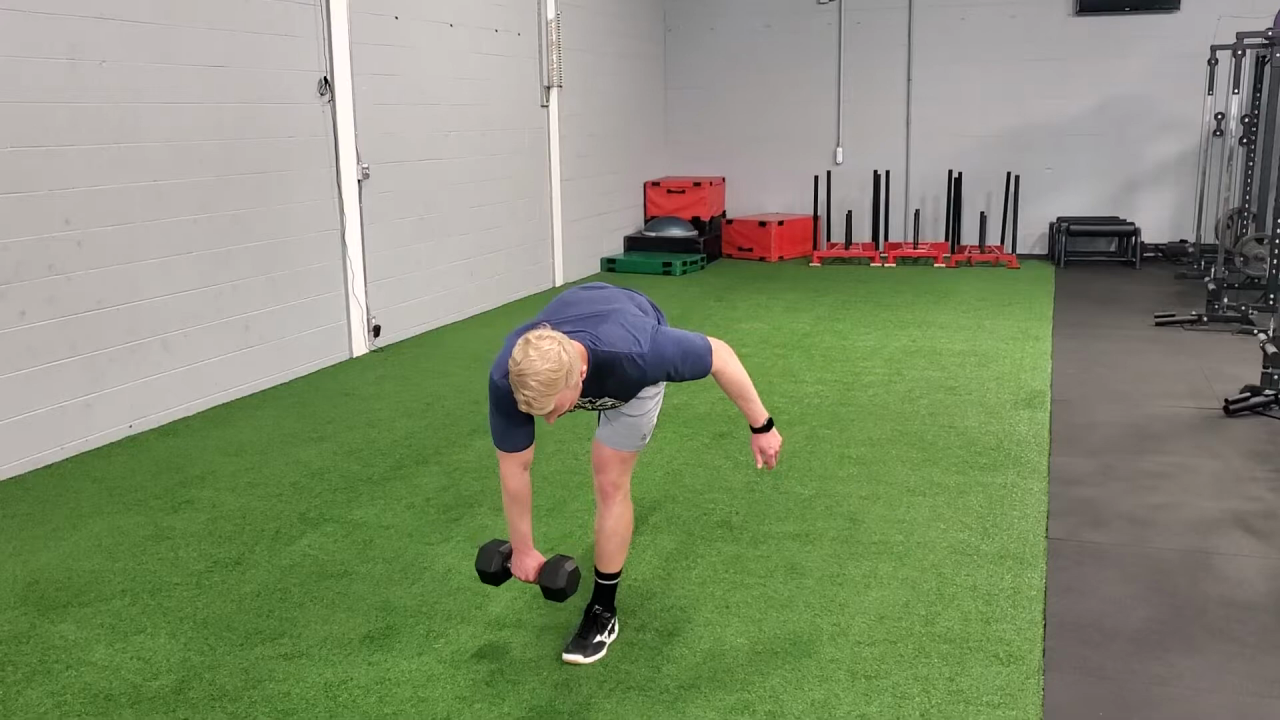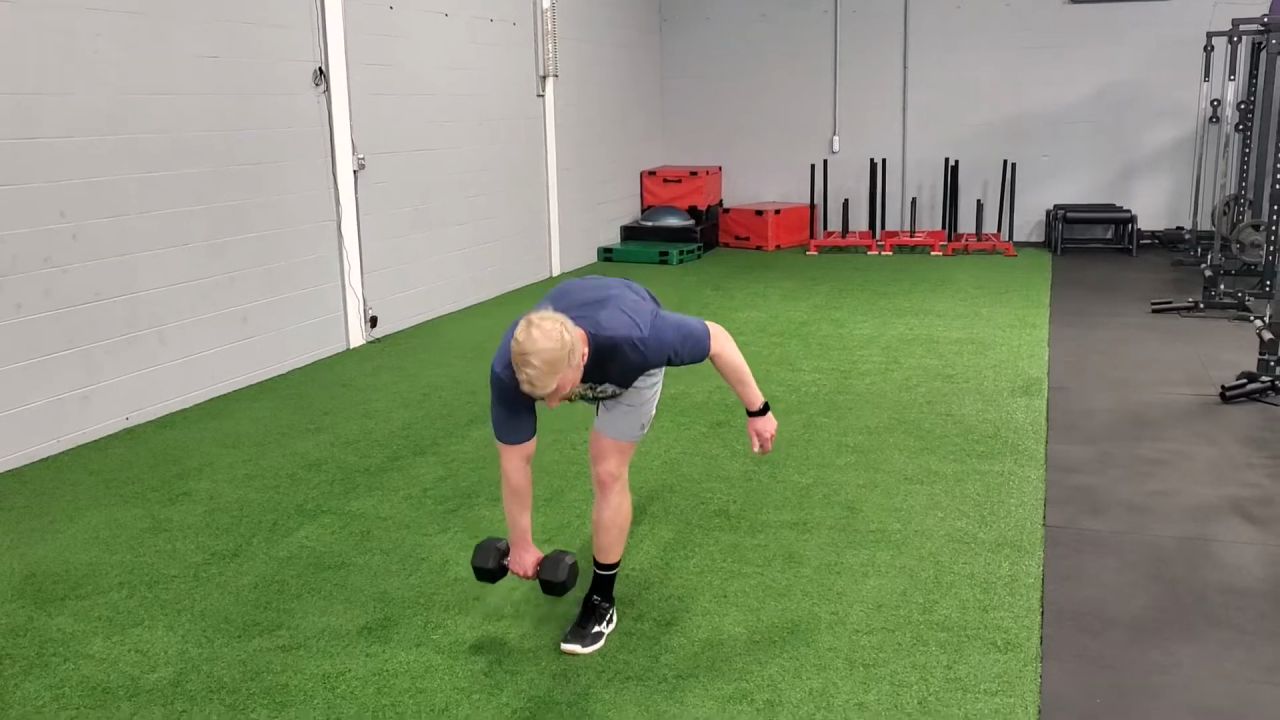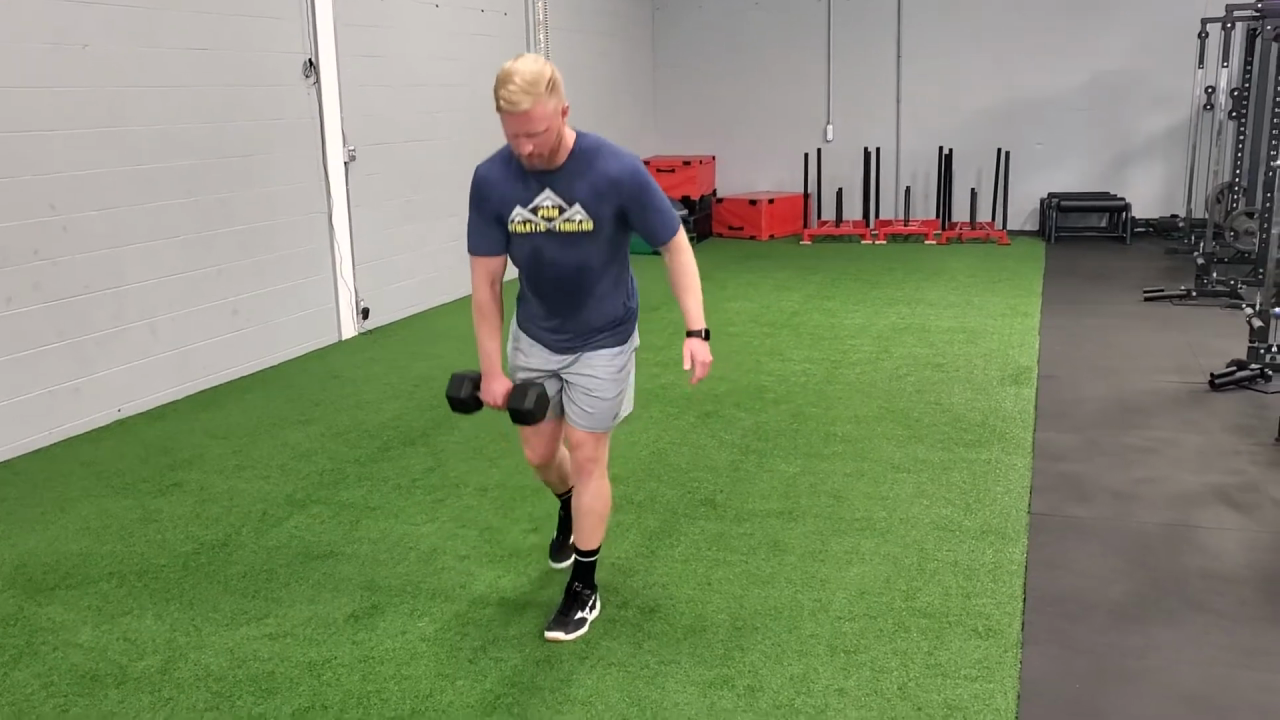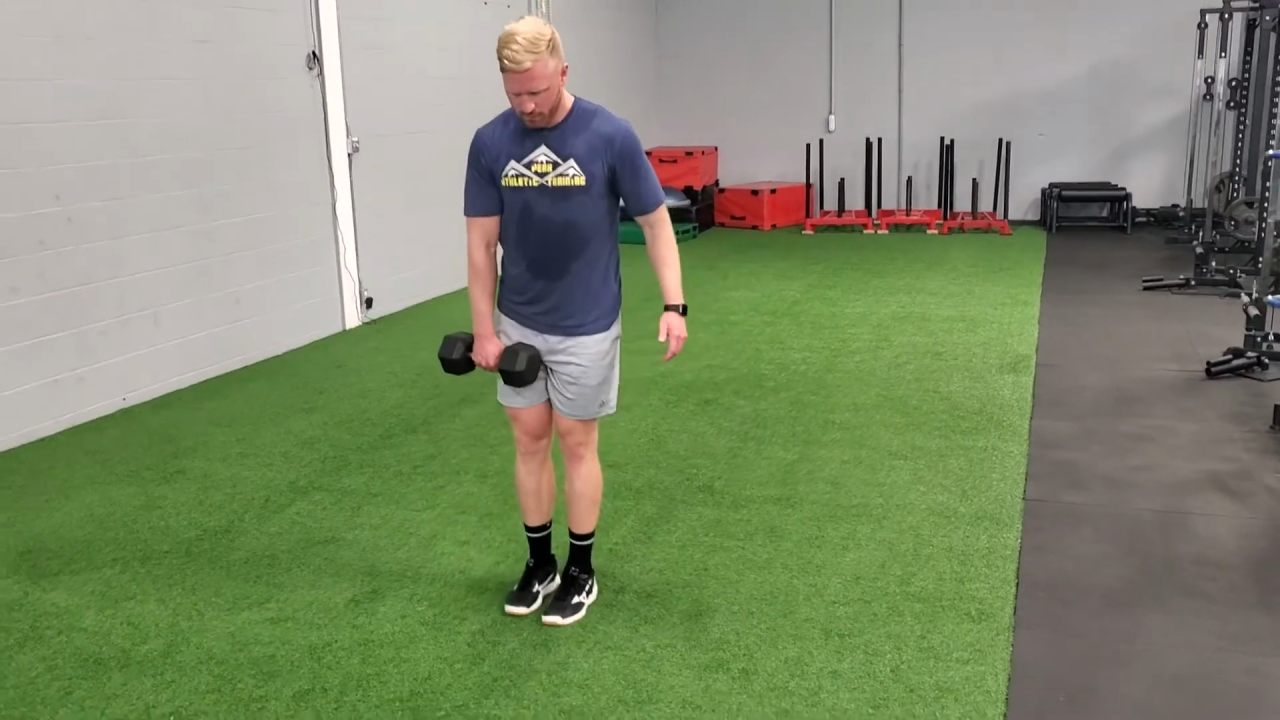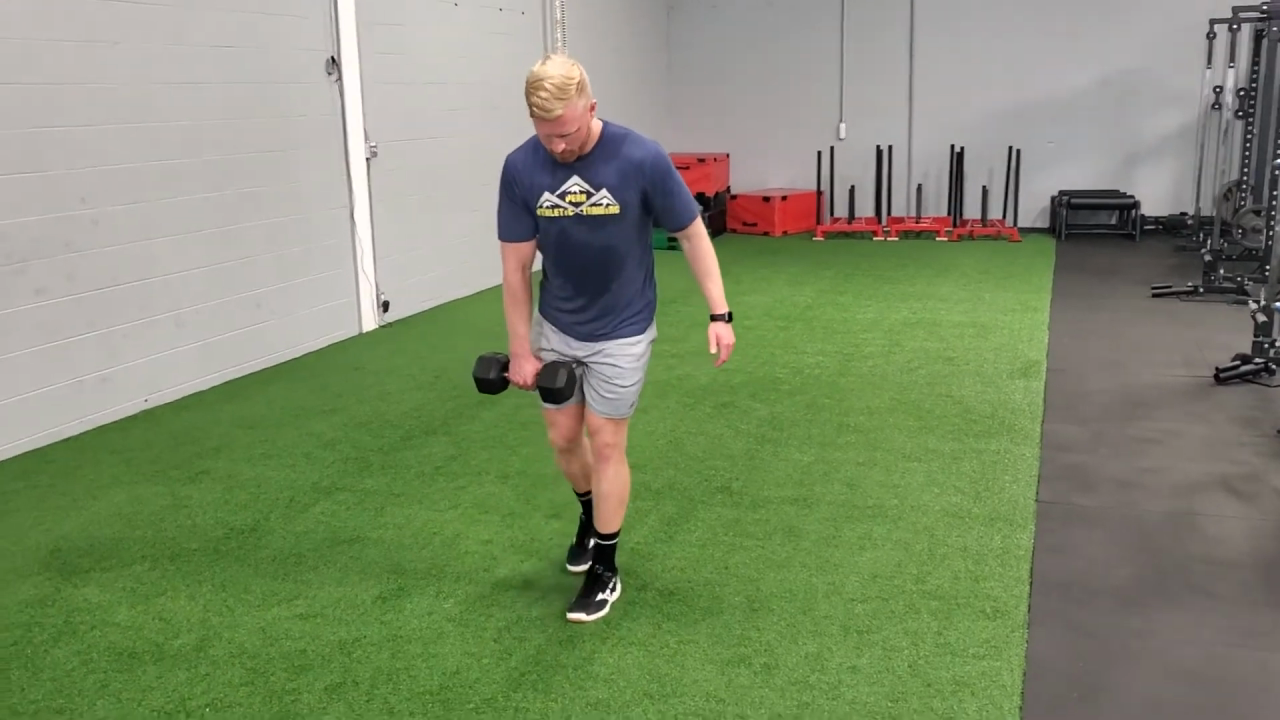
dt=0.7s
person 1, frame 1
left shoulder: (637, 353)
right shoulder: (509, 377)
left elbow: (719, 355)
right elbow: (514, 468)
left wrist: (761, 425)
right wrist: (522, 549)
left hip: (635, 353)
left knee: (609, 480)
left ankle: (603, 610)
person 1, frame 2
left shoulder: (635, 338)
right shoulder: (511, 366)
left elbow: (717, 340)
right elbow: (515, 461)
left wrist: (757, 410)
right wrist: (520, 544)
left hip: (630, 359)
right hip: (582, 359)
left knee: (607, 471)
left ankle: (601, 600)
person 1, frame 3
left shoulder: (616, 171)
right shoulder: (491, 179)
left elbow: (674, 245)
right elbow: (485, 281)
left wrist: (695, 331)
right wrist: (491, 370)
left hip: (601, 340)
right hip: (534, 338)
left knee: (586, 457)
right knee: (538, 453)
left ankle: (584, 587)
right ankle: (570, 505)
person 1, frame 4
left shoulder: (610, 136)
right shoulder: (490, 143)
left elbow: (655, 222)
right elbow: (481, 244)
left wrist: (673, 305)
right wrist: (484, 330)
left hip: (585, 326)
right hip: (517, 323)
left knee: (575, 442)
right knee: (528, 439)
left ankle: (580, 572)
right ankle: (539, 563)
person 1, frame 5
left shoulder: (641, 159)
right shoulder: (520, 168)
left elbow: (692, 234)
right elbow: (516, 266)
left wrist: (719, 314)
right wrist: (520, 351)
left hip: (621, 330)
right hip: (555, 327)
left knee: (605, 444)
right knee: (563, 439)
left ankle: (604, 569)
right ankle: (590, 515)
